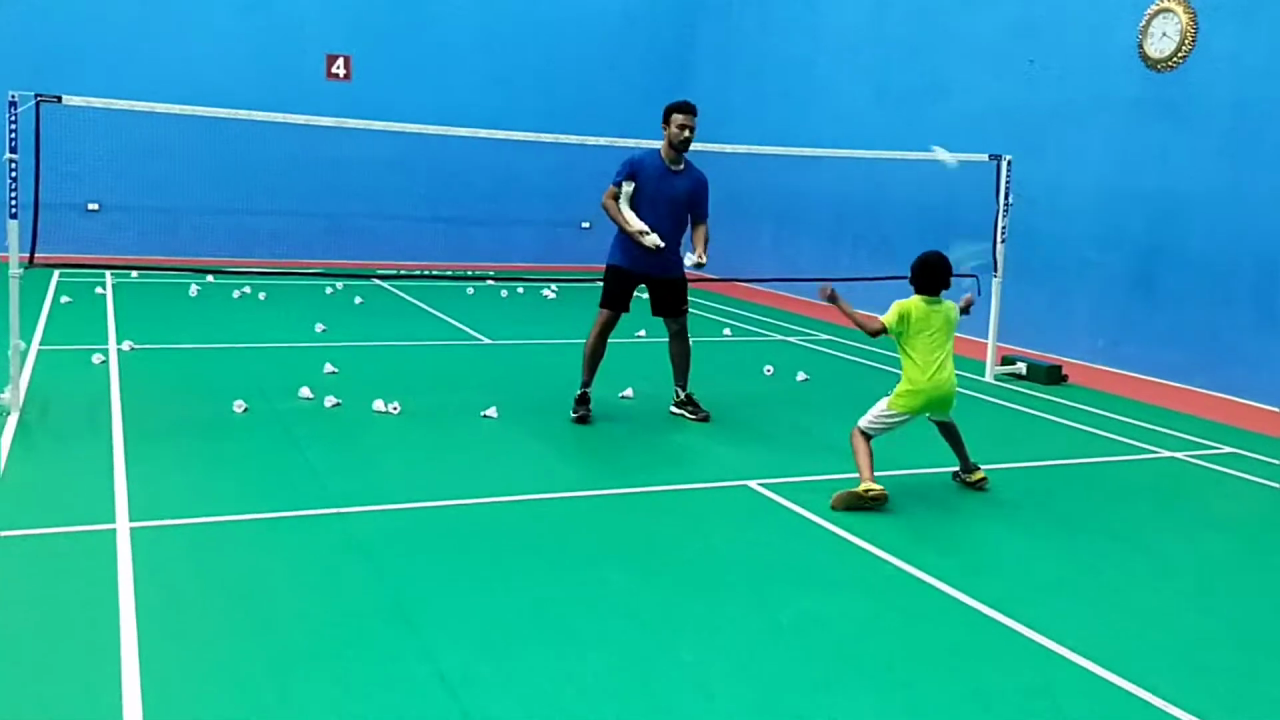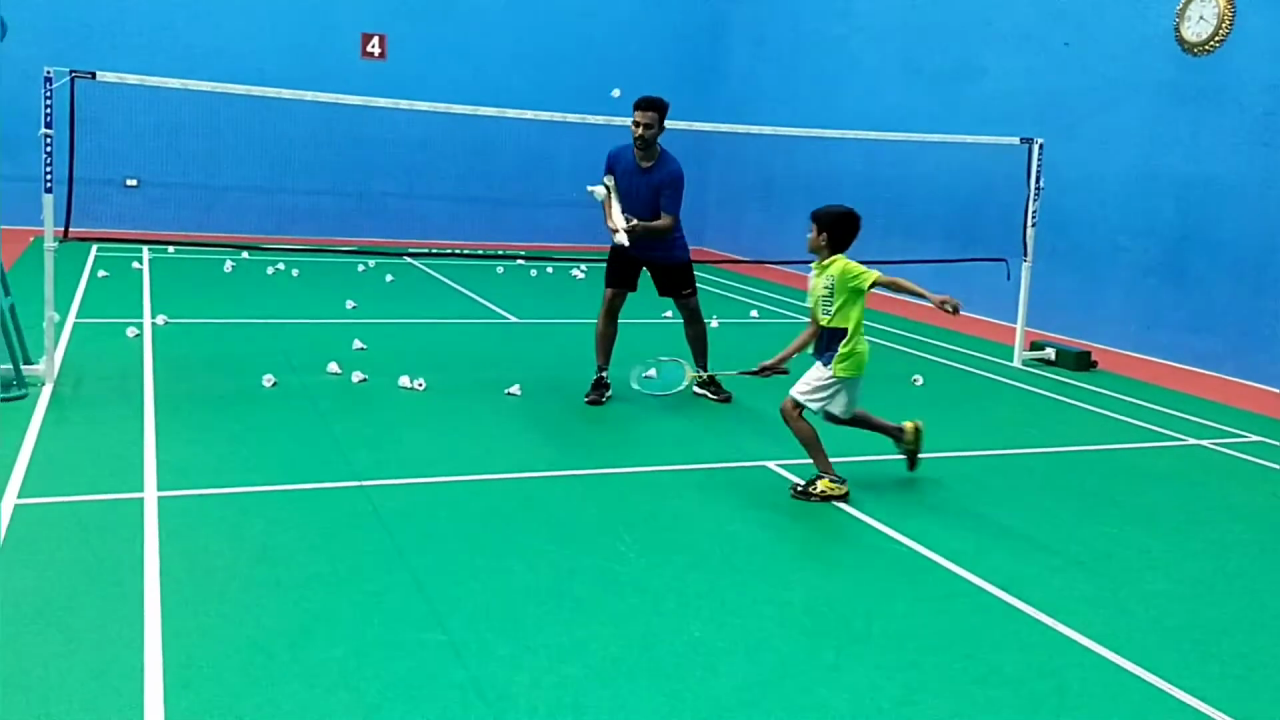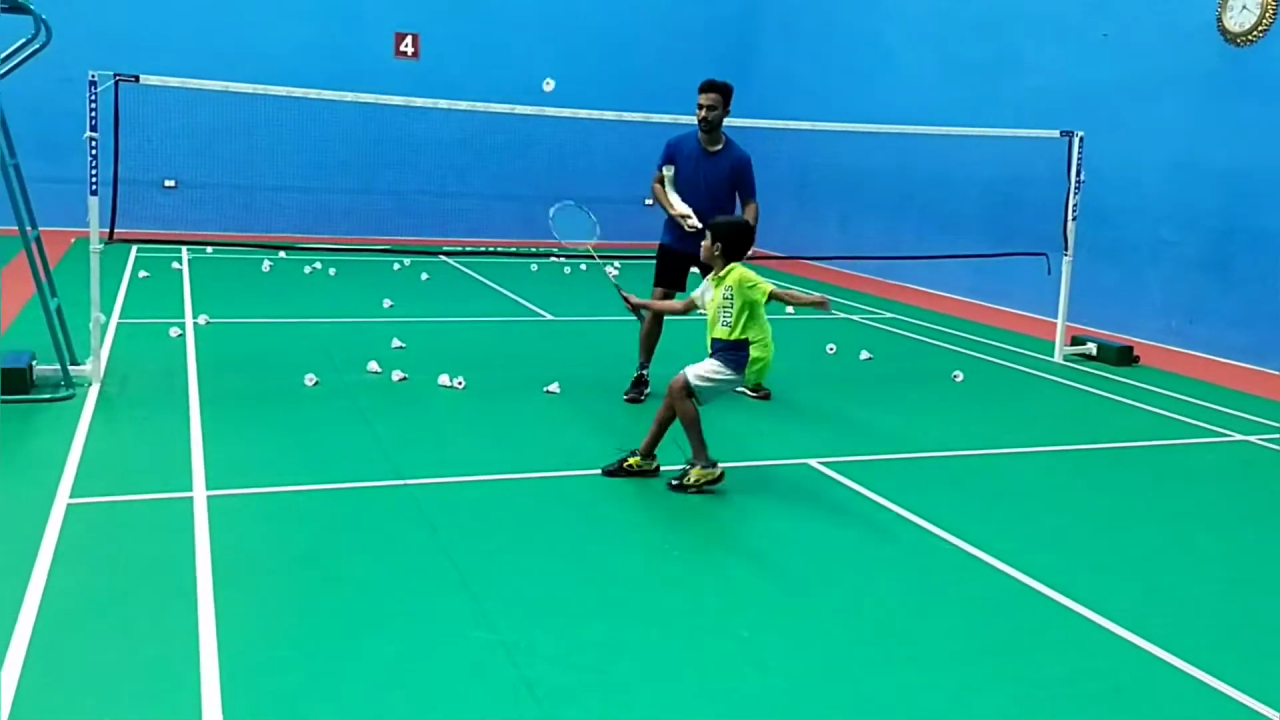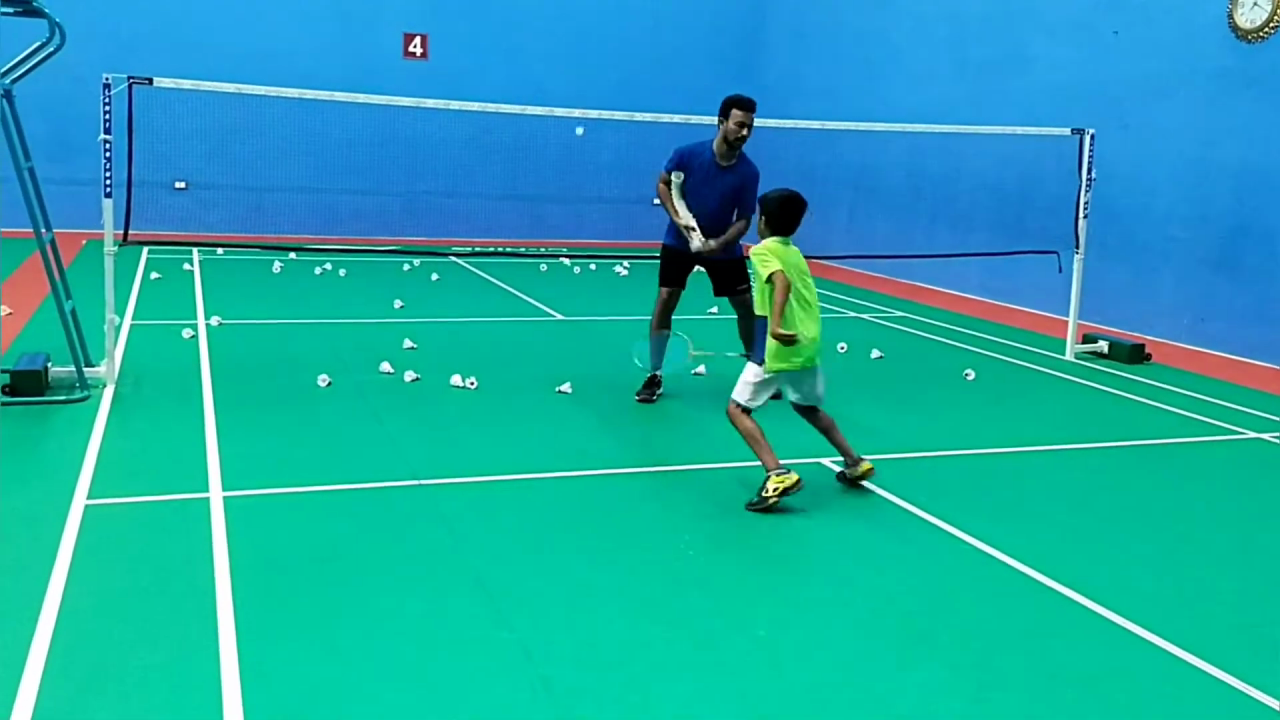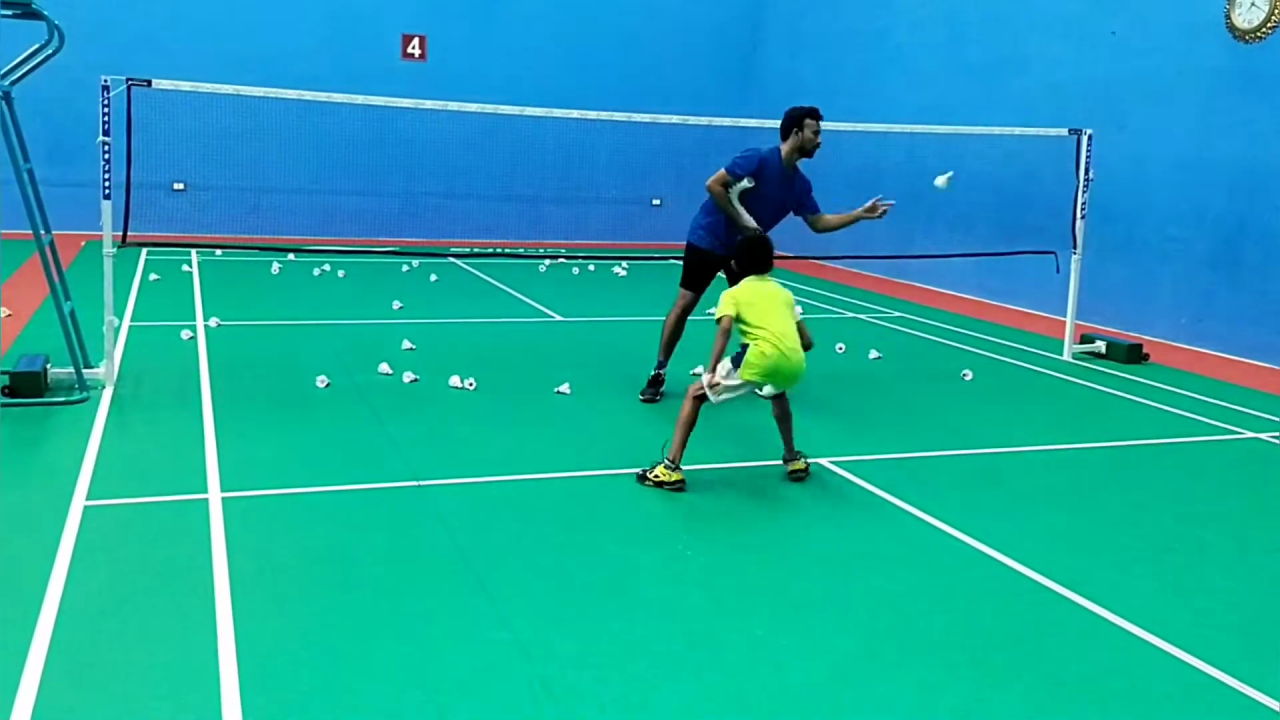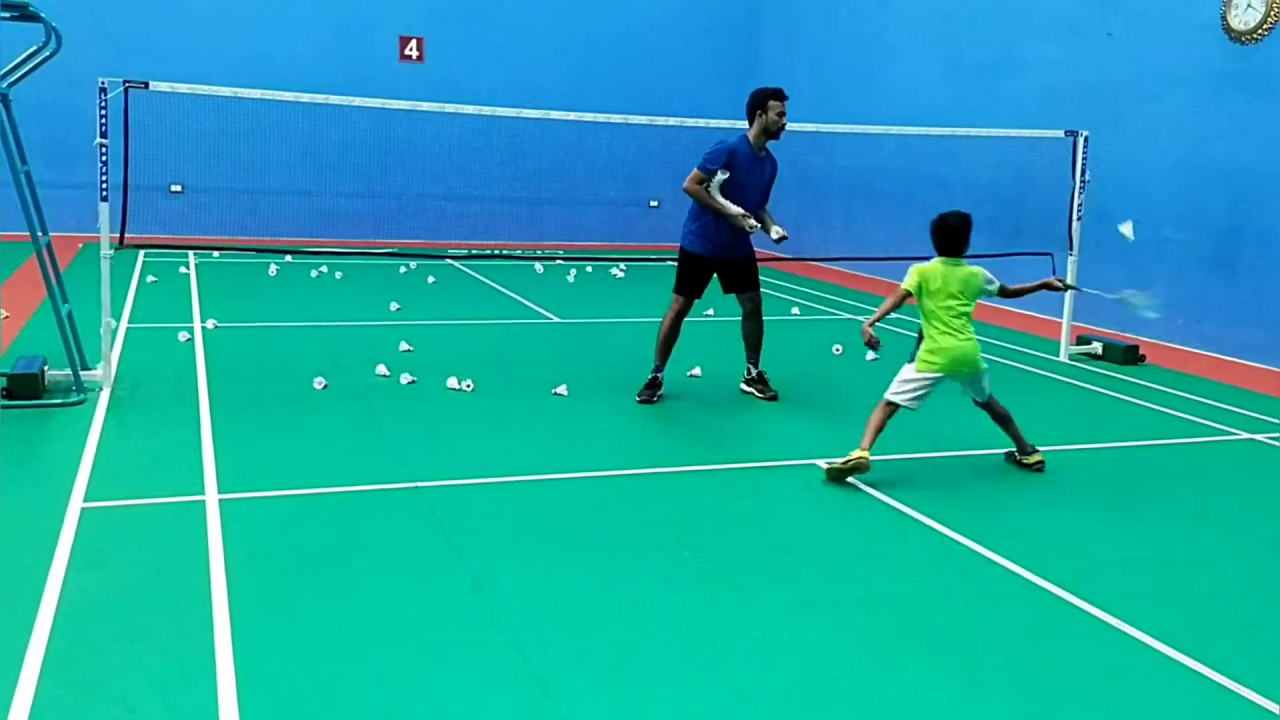
dt=0.5s
person 1, frame 1
left shoulder: (697, 179)
right shoulder: (637, 163)
left elbow: (700, 223)
right elbow: (608, 200)
left wrist: (700, 251)
right wrist: (630, 228)
left hip: (668, 267)
right hip: (625, 260)
left knee: (679, 329)
right knee: (604, 322)
left ankle: (681, 397)
right ankle: (583, 393)
person 1, frame 2
left shoulder: (671, 171)
right shoulder: (616, 156)
left elbow: (670, 223)
left wrist: (643, 227)
right wrist: (610, 219)
left hip: (667, 249)
right hip: (625, 243)
left knee: (691, 310)
right knee: (610, 303)
left ankle: (703, 377)
right ankle: (601, 378)
person 1, frame 3
left shoulder: (739, 158)
right shoulder: (676, 145)
left elbow: (750, 204)
right elbow: (657, 184)
right wrist: (673, 211)
right hip: (676, 241)
right knee: (658, 302)
right ankle: (642, 375)
person 1, frame 4
left shoulder: (749, 173)
right shoulder: (689, 154)
left elbow: (743, 221)
right elbow: (662, 184)
left wrist: (715, 246)
right wrist: (678, 218)
left hip: (723, 245)
right hip: (680, 241)
left knee: (746, 308)
right knee: (665, 301)
right ankle: (654, 376)
person 1, frame 5
left shoulder: (800, 183)
right shoulder: (758, 159)
left elbow: (819, 223)
right elbow: (713, 185)
left wrist: (861, 214)
right wrist: (741, 221)
right hip: (707, 240)
right knee: (684, 304)
right ankle: (658, 374)
person 1, frame 6
left shoulder: (770, 163)
right shoulder: (729, 150)
right elbow: (690, 185)
left wrist: (772, 227)
right wrist: (729, 213)
left hip: (739, 248)
right hip: (701, 244)
left knee: (753, 306)
right knee: (679, 307)
left ankle: (753, 375)
right ankle: (656, 376)
person 2, frame 1
left shoulder: (904, 308)
right shoulder: (949, 311)
left elbow: (873, 329)
left wrist: (838, 302)
right wrist: (965, 304)
left hip: (913, 392)
right hip: (945, 390)
left knee: (860, 433)
right knee: (942, 419)
left ankle: (868, 485)
right ankle: (971, 472)
person 2, frame 2
left shoulder: (844, 270)
right shoulder: (818, 273)
left elbow: (894, 283)
right elbow: (817, 326)
left wrist: (933, 298)
right wrist: (782, 356)
left hip: (839, 359)
right hip: (831, 354)
left knee: (790, 408)
right knee: (836, 415)
left ankle: (832, 480)
right ankle: (905, 432)
person 2, frame 3
left shoulder: (740, 277)
right shoulder: (713, 281)
left elbow: (781, 295)
right elbow: (681, 306)
left wrist: (814, 300)
right wrist: (642, 303)
left hip: (745, 358)
right hip: (726, 354)
left knee: (679, 388)
right knee: (676, 389)
left ankle: (704, 466)
right ankle: (644, 458)
person 2, frame 4
left shoulder: (762, 252)
right shoulder: (796, 255)
left elbow: (781, 282)
left wrist: (774, 325)
left hip: (779, 351)
right hip: (809, 345)
left knee: (737, 409)
right knee: (806, 405)
left ankle: (778, 475)
right ankle: (854, 463)
person 2, frame 5
left shoulder: (732, 295)
right shoulder: (784, 293)
left elbow: (724, 329)
right elbow: (807, 341)
left wrist: (712, 372)
left hip: (763, 360)
right hip: (795, 365)
left knee: (694, 395)
right knee: (776, 393)
left ankle: (671, 469)
right ankle: (793, 459)
person 2, frame 6
left shoulder: (920, 272)
right shoulder: (978, 275)
left elbow: (897, 299)
right elbow: (1008, 292)
left wrist: (870, 323)
right wrist: (1044, 285)
left hip: (933, 355)
right hip: (968, 354)
left knee: (888, 404)
right knee: (984, 400)
left ankle: (860, 454)
right ankle: (1026, 451)
